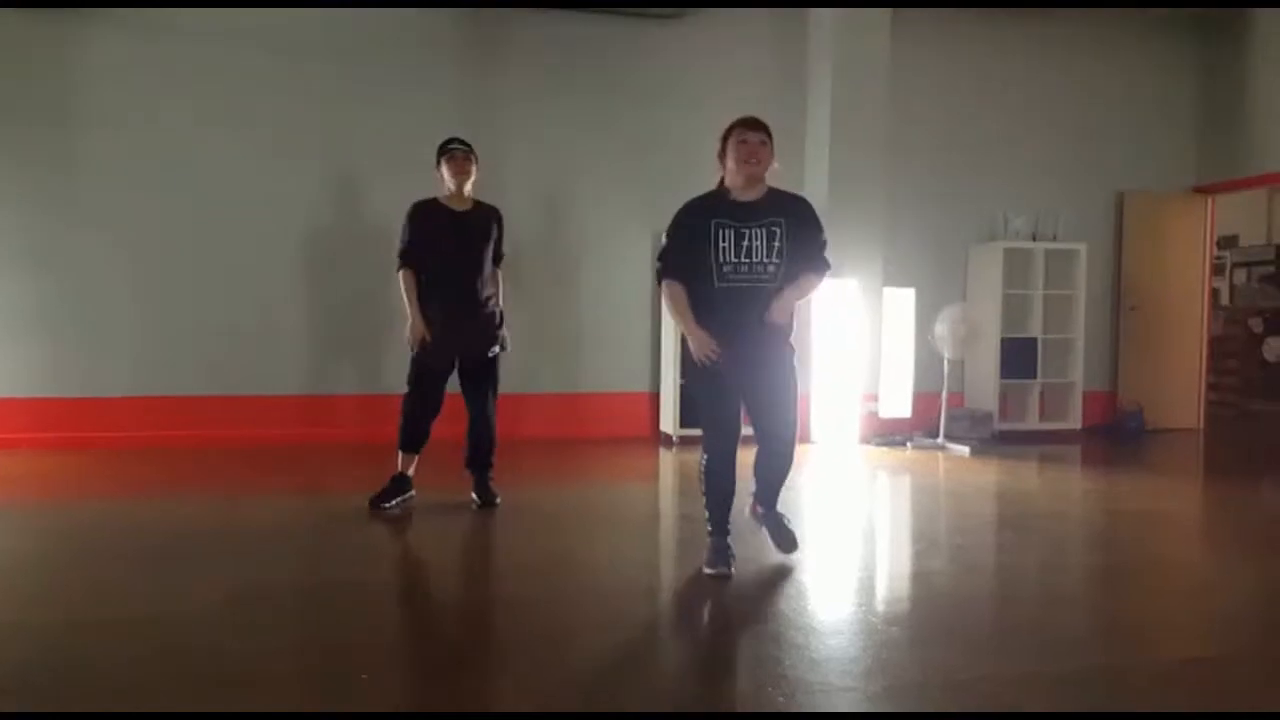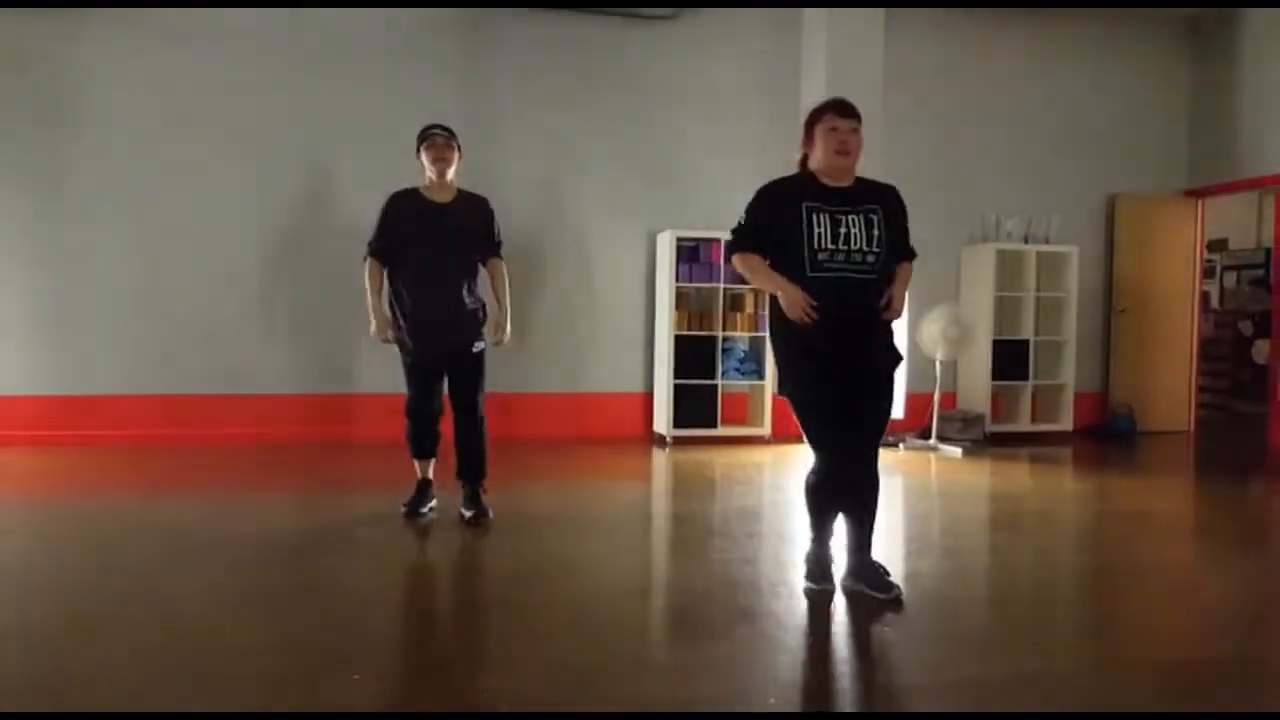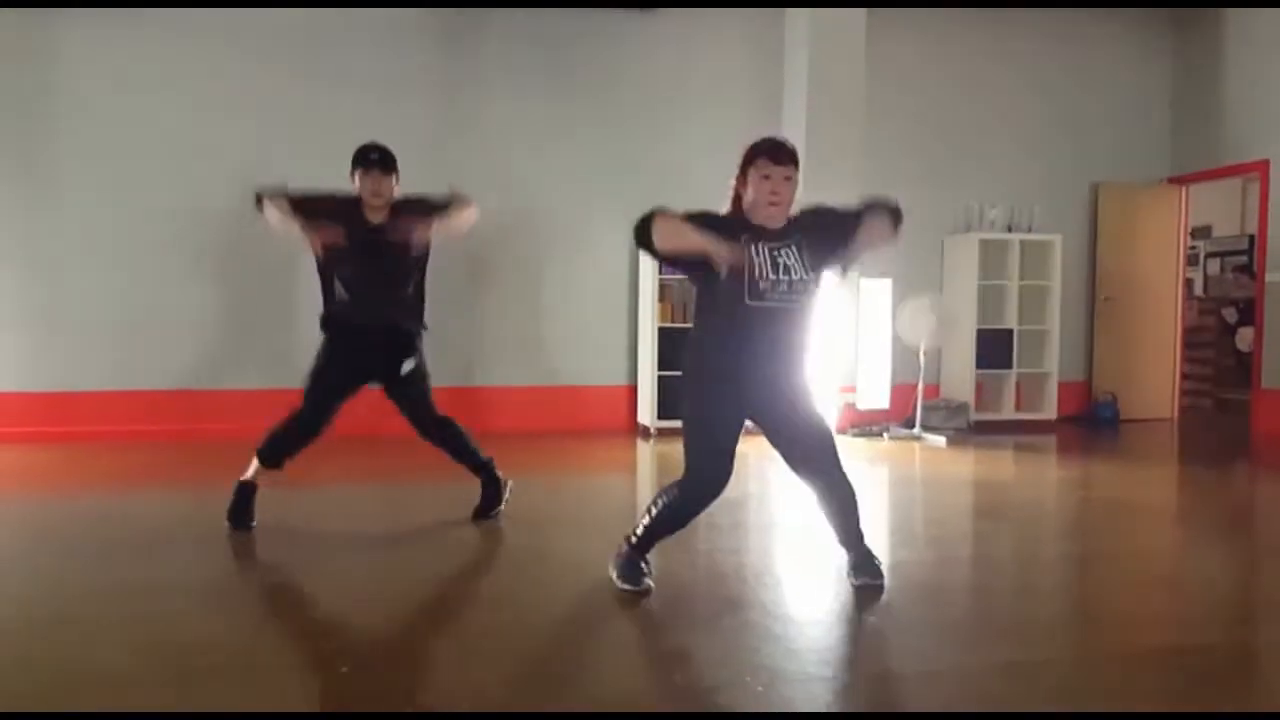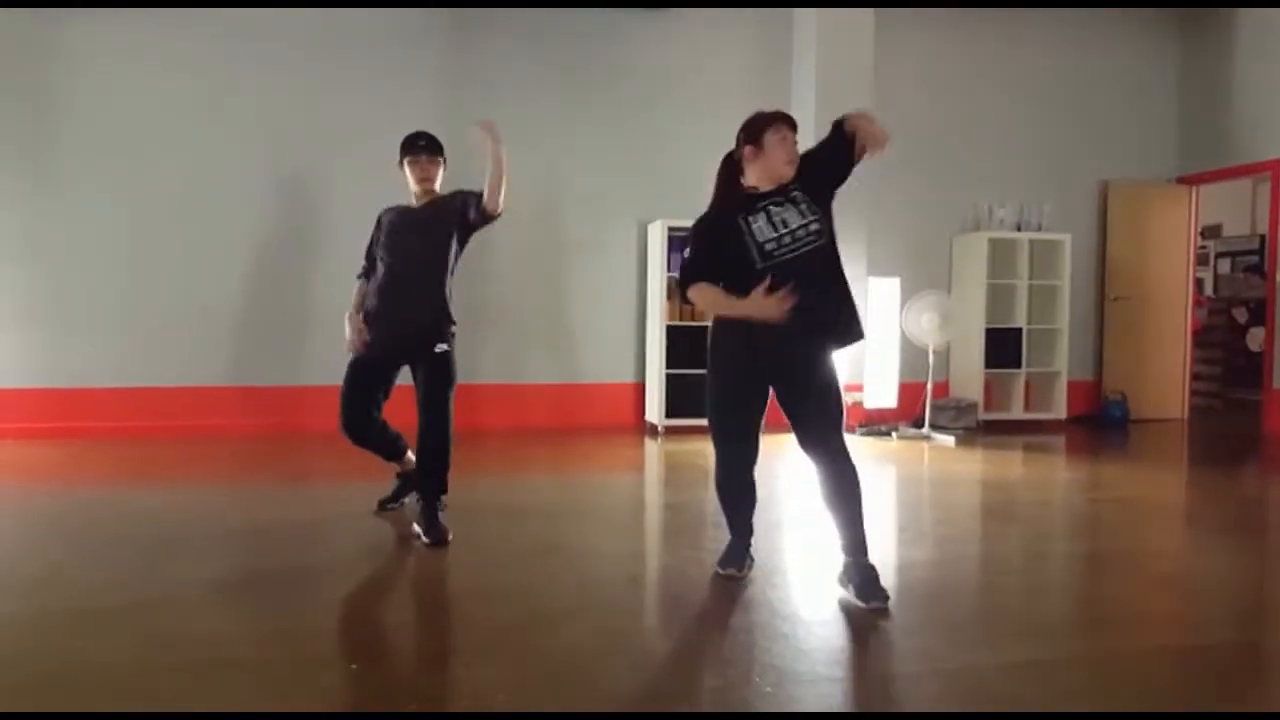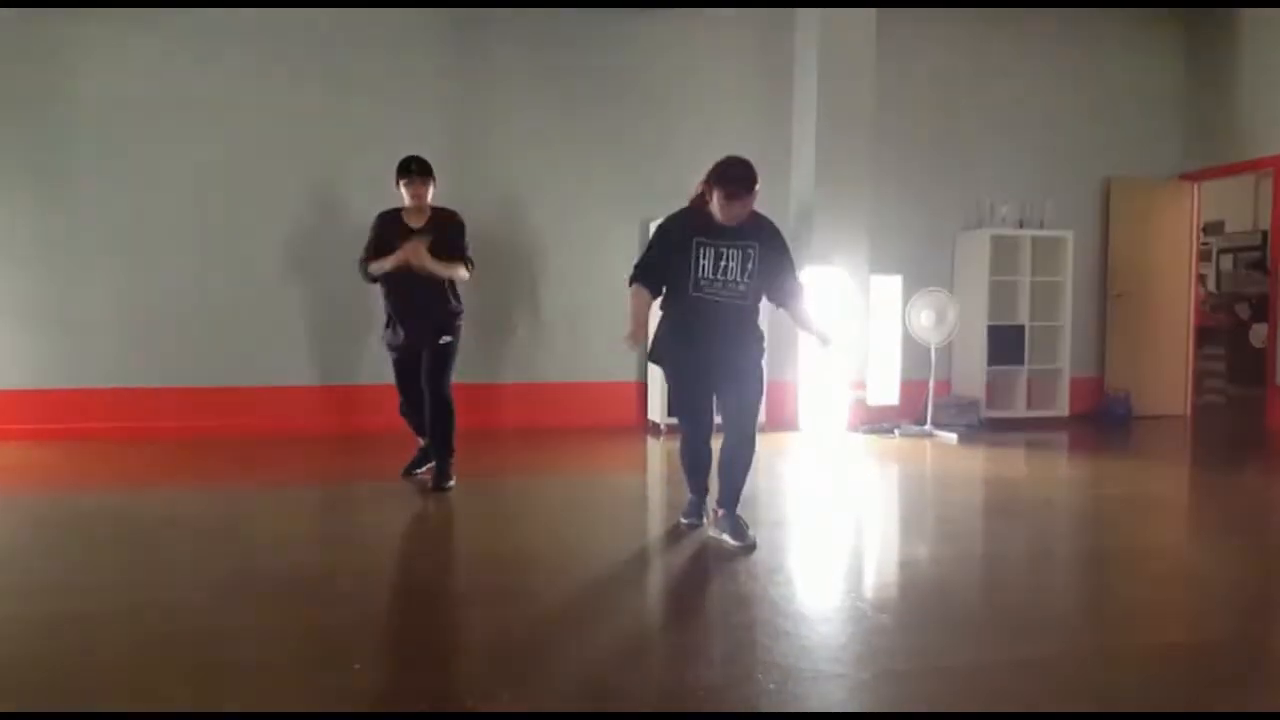
dt=1s
person 1, frame 1
left shoulder: (795, 210)
right shoulder: (697, 213)
left elbow: (817, 267)
right elbow: (670, 276)
left wrist: (788, 296)
right wrist: (690, 330)
left hip: (771, 344)
right hip: (714, 347)
left knee: (780, 438)
right knee: (719, 444)
left ankle: (766, 506)
right ankle: (718, 539)
person 1, frame 2
left shoulder: (885, 200)
right shoulder: (781, 196)
left elbow: (902, 257)
right elbow: (741, 252)
left wrist: (899, 288)
right wrist: (781, 287)
left hip: (870, 349)
right hip: (805, 348)
left knee: (863, 455)
right knee: (832, 452)
left ankle: (860, 562)
right ankle: (818, 547)
person 1, frame 3
left shoulder: (814, 227)
right shoulder: (719, 232)
left elbow: (882, 217)
right elbow: (652, 230)
left wrist: (870, 234)
right wrist: (710, 247)
left hip: (782, 384)
right hip: (716, 380)
left knee: (826, 473)
right knee: (704, 481)
left ankle: (860, 553)
right ankle: (633, 549)
person 1, frame 4
left shoulder: (811, 181)
right shoulder: (720, 219)
left elbow: (847, 139)
right elbow: (693, 286)
left wrist: (863, 128)
right wrist: (745, 306)
left hip: (806, 353)
right hip: (740, 353)
left knee: (831, 454)
right knee: (734, 458)
left ankle: (857, 562)
right ankle: (740, 543)
person 1, frame 5
left shoulder: (765, 234)
right shoulder: (678, 228)
left elbow: (787, 288)
right elbow: (644, 279)
left wrist: (813, 328)
right wrist: (639, 322)
left hip: (741, 349)
right hip: (686, 348)
left knee: (741, 431)
right knee: (694, 430)
left ankle: (727, 512)
right ankle: (697, 498)
person 2, frame 1
left shoulder: (491, 217)
right shoulder: (421, 213)
right elbow: (406, 268)
left wrist: (500, 319)
right wrist: (414, 315)
left hip: (482, 327)
right hip: (433, 327)
left knee: (482, 406)
right knee: (419, 402)
left ankle: (481, 479)
right ankle: (402, 480)
person 2, frame 2
left shoulder: (478, 208)
right shoulder: (400, 205)
left elbow: (493, 260)
right elbow: (376, 259)
left wrist: (503, 311)
right wrist: (377, 312)
left hip: (466, 324)
right hip: (416, 326)
left knee: (470, 407)
right knee: (422, 407)
left ankle: (472, 492)
right ankle: (425, 485)
person 2, frame 3
left shoulder: (415, 212)
right shoulder: (333, 211)
left elbow: (467, 209)
right elbow: (269, 202)
left wrist: (435, 230)
right wrist: (301, 229)
left hip: (399, 338)
right hip: (347, 335)
left knee: (425, 419)
right knee: (314, 416)
left ankle: (491, 478)
right ankle: (250, 482)
person 2, frame 4
left shoulder: (455, 206)
right shoulder: (388, 218)
left elbow: (491, 208)
right elbow: (368, 274)
left wrist: (495, 149)
right wrist: (353, 314)
left hip: (430, 330)
right hip: (378, 331)
left knee: (435, 415)
right knee: (355, 416)
left ankle: (431, 508)
right ankle: (409, 467)
person 2, frame 5
left shoulder: (449, 222)
right shoulder: (385, 223)
left elbow: (464, 270)
right elbow: (368, 269)
left wrist: (431, 264)
right wrist: (400, 256)
left hip: (441, 322)
right hip: (400, 325)
left knee: (436, 387)
right knee: (409, 395)
left ankle: (444, 462)
right ankle: (427, 446)
